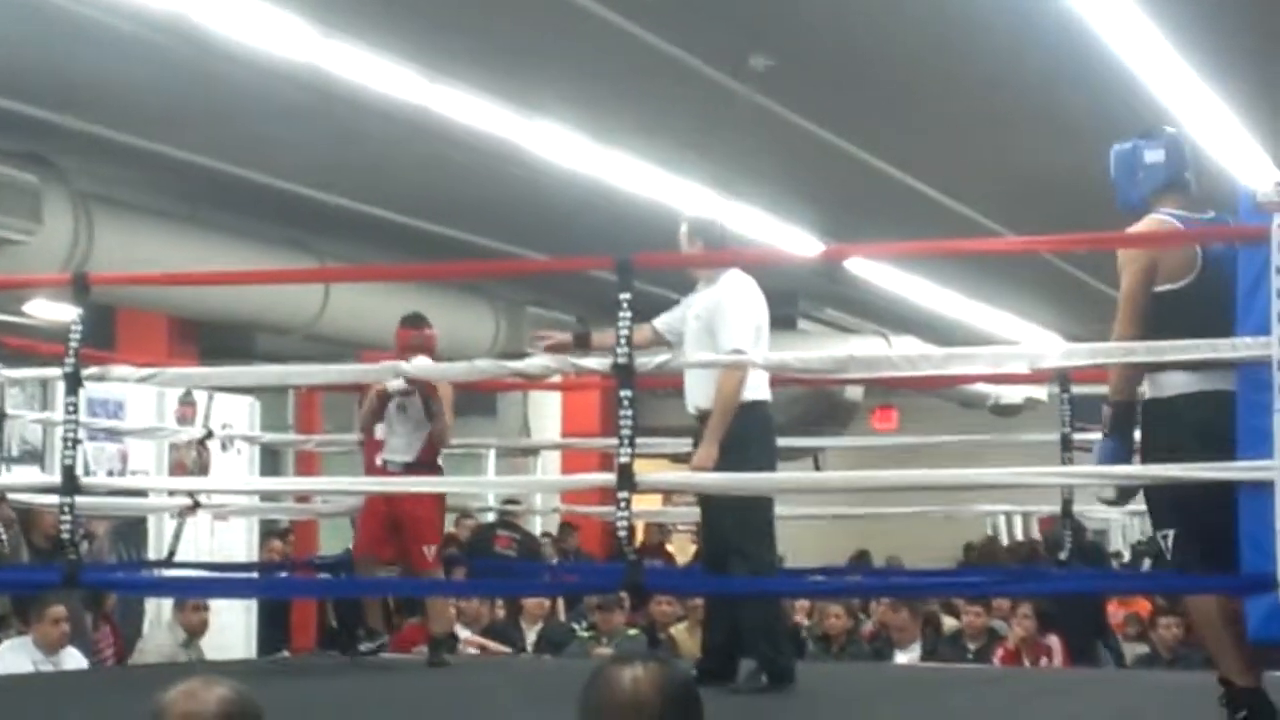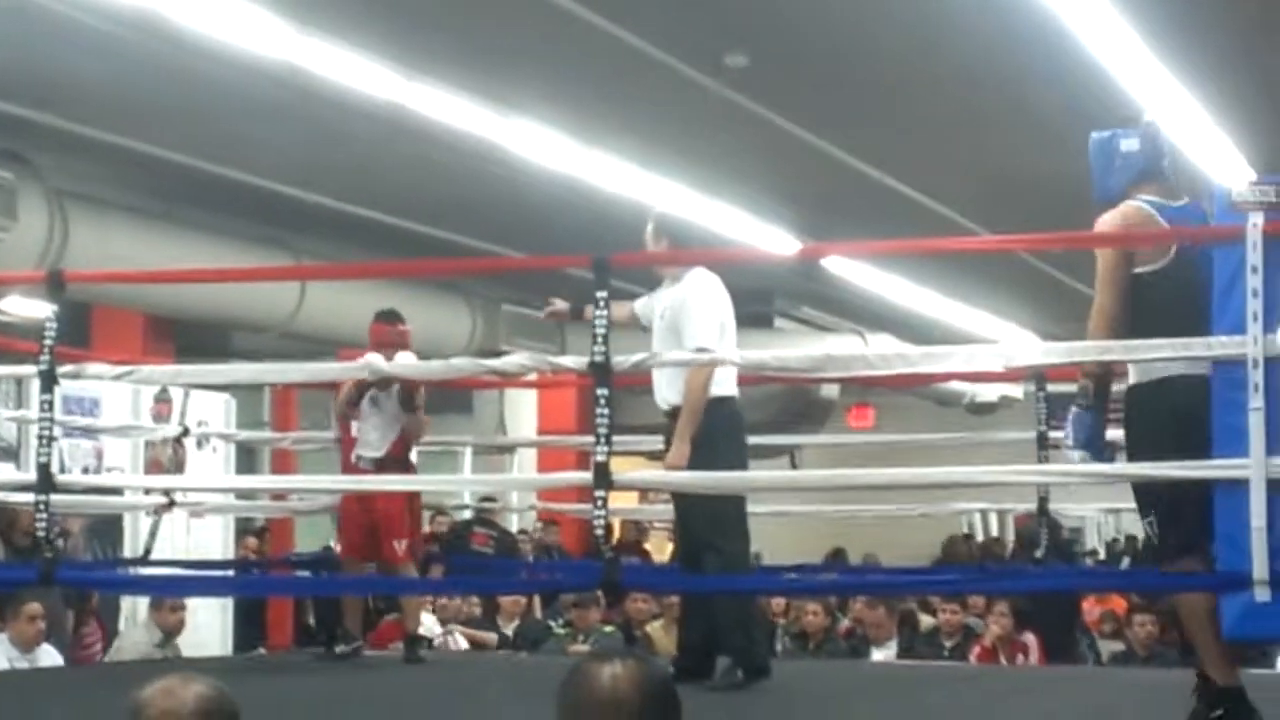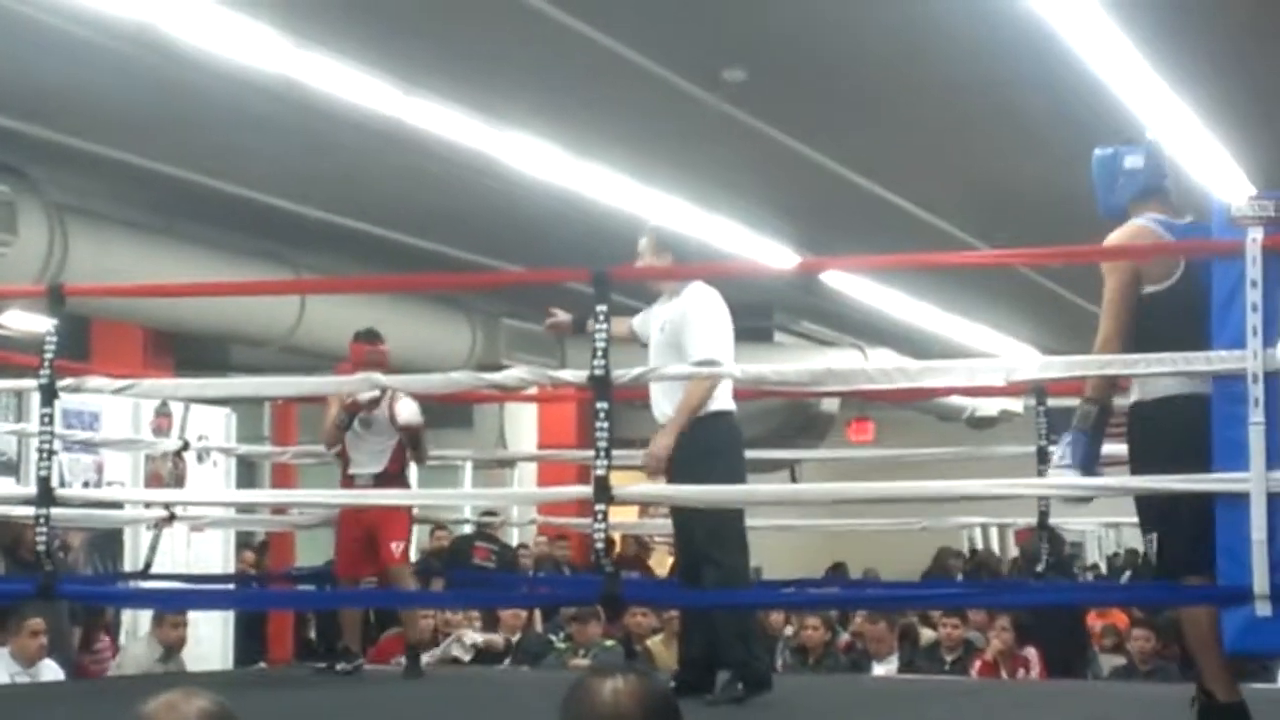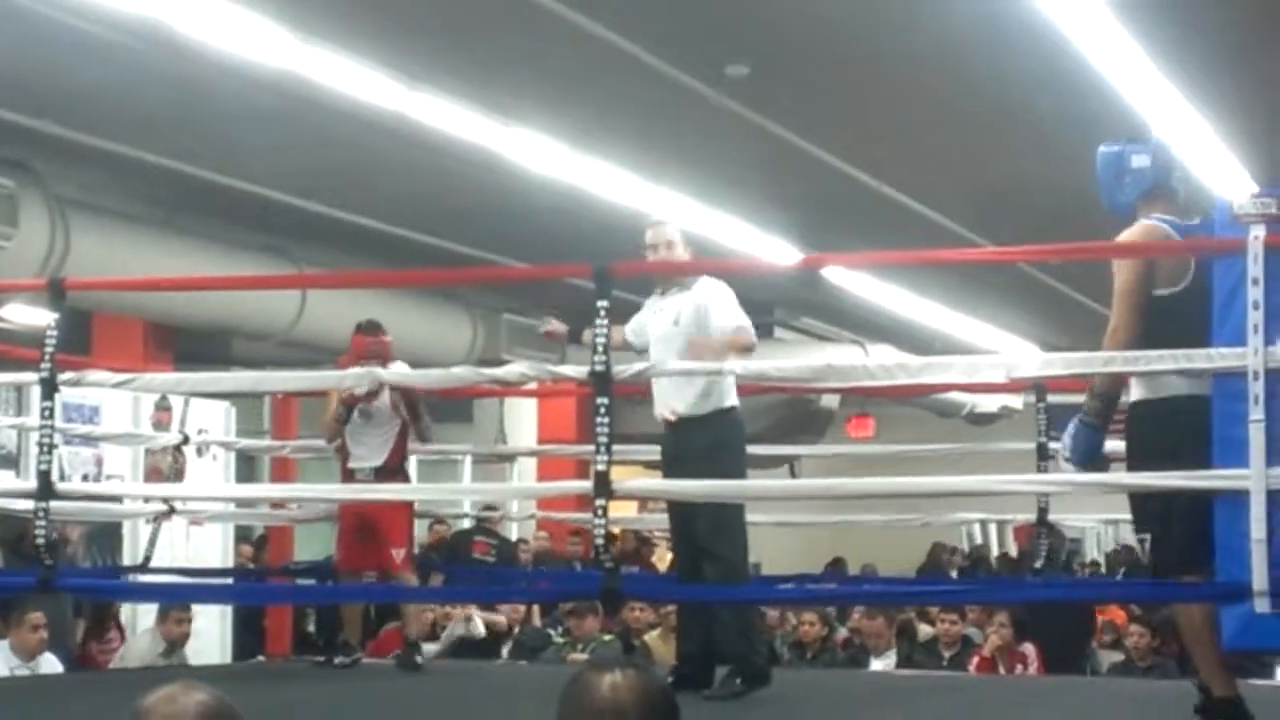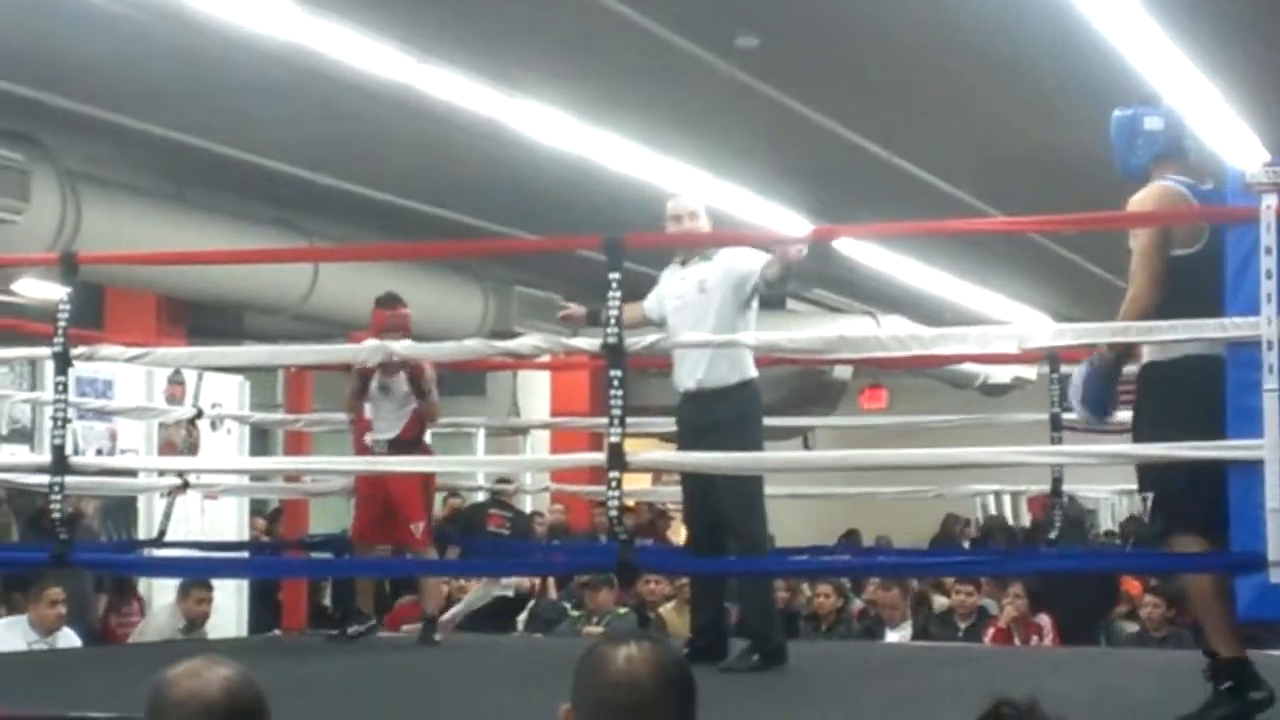
dt=0.2s
person 1, frame 1
left shoulder: (1146, 236)
left elbow: (1129, 340)
left wrist: (1115, 427)
left hip: (1179, 411)
left knee: (1191, 570)
right knee: (1227, 566)
person 1, frame 2
left shoulder: (1120, 221)
right shoulder: (1200, 219)
left elbow: (1106, 322)
left wrist: (1088, 406)
left hip: (1160, 397)
right hip: (1215, 394)
left knee: (1180, 554)
right knee: (1201, 548)
person 1, frame 3
left shoulder: (1129, 239)
right shoulder: (1205, 237)
left elbow: (1113, 341)
right elbow: (1218, 328)
left wrist: (1085, 425)
left hip: (1164, 412)
right hip: (1215, 408)
left knee: (1185, 569)
right knee: (1206, 562)
person 1, frame 4
left shoulder: (1138, 240)
left elbow: (1123, 342)
right elbow: (1213, 333)
left wrist: (1090, 417)
left hip: (1164, 415)
right hip: (1210, 413)
left knee: (1180, 572)
right knee: (1203, 567)
person 1, frame 5
left shoulder: (1153, 201)
right shoulder: (1213, 202)
left elbow: (1143, 302)
left wrist: (1103, 366)
left hip: (1175, 376)
right hip: (1218, 374)
left knee: (1180, 532)
right knee: (1210, 529)
person 2, frame 1
left shoulder: (734, 290)
right shoulder: (699, 299)
left elbow: (735, 370)
right elbow: (648, 333)
left wrist: (711, 442)
right wrist: (576, 339)
left hip: (741, 427)
right hip: (719, 430)
left knee: (748, 546)
right knee: (717, 548)
left ankle: (773, 663)
right ankle: (719, 659)
person 2, frame 2
left shoulder: (699, 288)
right shoulder: (669, 294)
left elbow: (704, 367)
right elbow: (629, 311)
left wrist: (683, 440)
right wrist: (575, 311)
left hip: (710, 424)
right hip: (689, 427)
left knee: (721, 541)
right knee: (692, 544)
left ankle: (748, 657)
right ankle: (696, 656)
person 2, frame 3
left shoulder: (699, 300)
right shoulder: (664, 307)
left elbow: (708, 374)
right elbow: (630, 327)
left wrist: (668, 432)
right wrist: (577, 323)
left hip: (709, 437)
right hip: (685, 441)
left knee: (722, 555)
right knee: (691, 559)
left ankle: (749, 670)
right ankle: (697, 670)
person 2, frame 4
left shoulder: (710, 294)
right shoulder: (655, 306)
left elbow: (745, 337)
right elbow: (626, 336)
left wrist: (714, 344)
right wrist: (572, 333)
left hip: (714, 432)
right hip: (678, 435)
left knee: (722, 549)
right knee: (688, 555)
left ankle: (748, 664)
right ankle: (694, 666)
person 2, frame 5
left shoulder: (733, 261)
right shoulder: (671, 277)
left elbow: (767, 271)
right elbow: (645, 312)
left wrist: (784, 257)
right wrist: (590, 315)
left hip: (733, 405)
right hip: (693, 407)
left knee: (743, 524)
right knee: (702, 528)
left ankle: (766, 643)
right ankle: (708, 639)
person 3, frame 1
left shoulder: (440, 388)
right shoulder: (386, 379)
left elbow: (442, 439)
right elbow: (364, 426)
left wrist: (429, 398)
right wrist: (383, 396)
left hip: (422, 481)
right hip: (385, 478)
left knee: (428, 564)
right knee: (366, 556)
left ankle: (438, 643)
right ankle: (375, 632)
person 3, frame 2
left shoulder: (408, 380)
right shoulder: (357, 375)
left elbow: (416, 435)
right elbow: (340, 414)
left wrist: (411, 398)
right wrist: (361, 386)
left hip: (395, 478)
right hip: (358, 475)
left knee: (401, 560)
right knee: (351, 560)
left ankle: (412, 640)
right ankle: (352, 636)
person 3, frame 3
left shoulder: (398, 399)
right shoulder: (340, 397)
left elbow: (420, 458)
right elbow: (328, 441)
left wrist: (415, 434)
right wrist: (350, 410)
left hip: (391, 492)
right hip: (354, 493)
left knee: (398, 568)
right knee: (348, 575)
left ankle: (413, 650)
right ankle: (351, 653)
person 3, frame 4
left shoulder: (398, 389)
right shoulder: (343, 390)
left elbow: (424, 436)
right elbow: (330, 435)
left wrist: (412, 401)
right wrist: (348, 403)
left hip: (391, 487)
right hip: (354, 487)
left knee: (400, 566)
right knee: (349, 569)
left ankle: (412, 646)
right ankle: (351, 646)
person 3, frame 5
left shoulder: (419, 363)
right shoulder: (369, 360)
left elbow: (433, 414)
right elbow: (352, 409)
left wrist: (415, 376)
right wrist: (362, 375)
left hip: (410, 460)
right hip: (375, 458)
left knee: (421, 541)
right knee: (363, 539)
left ankle: (431, 623)
right ankle: (364, 615)
